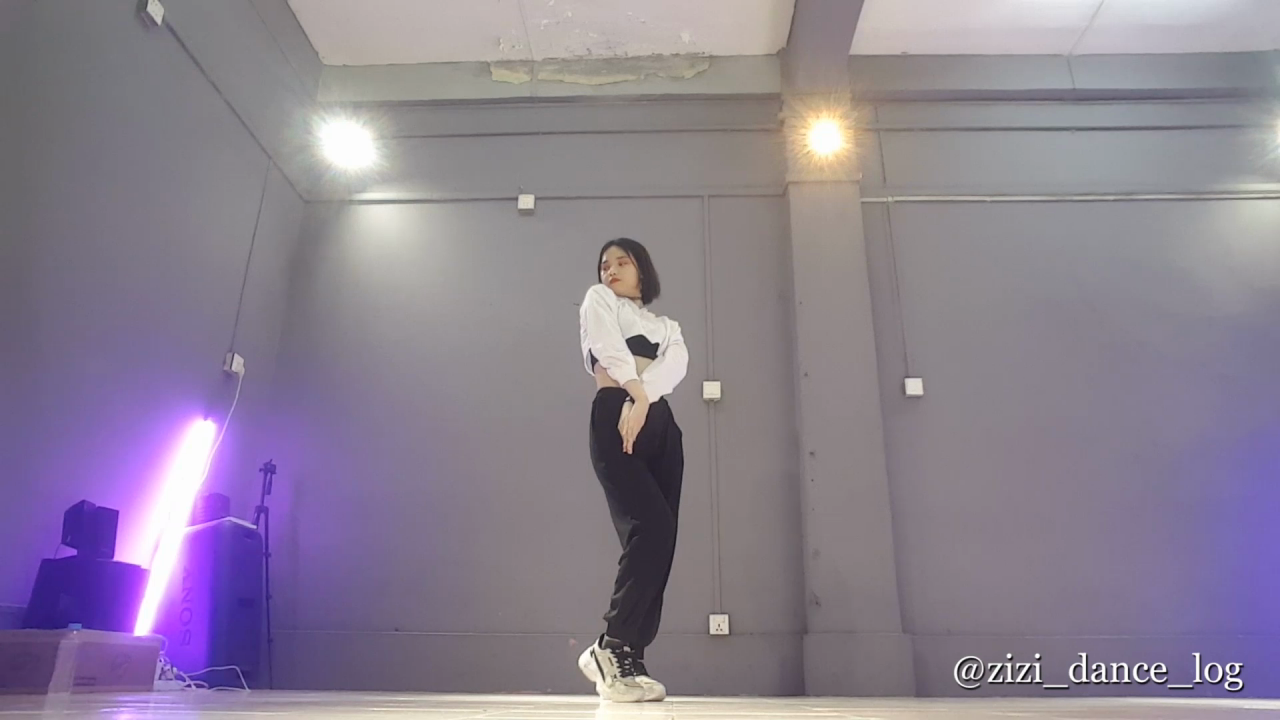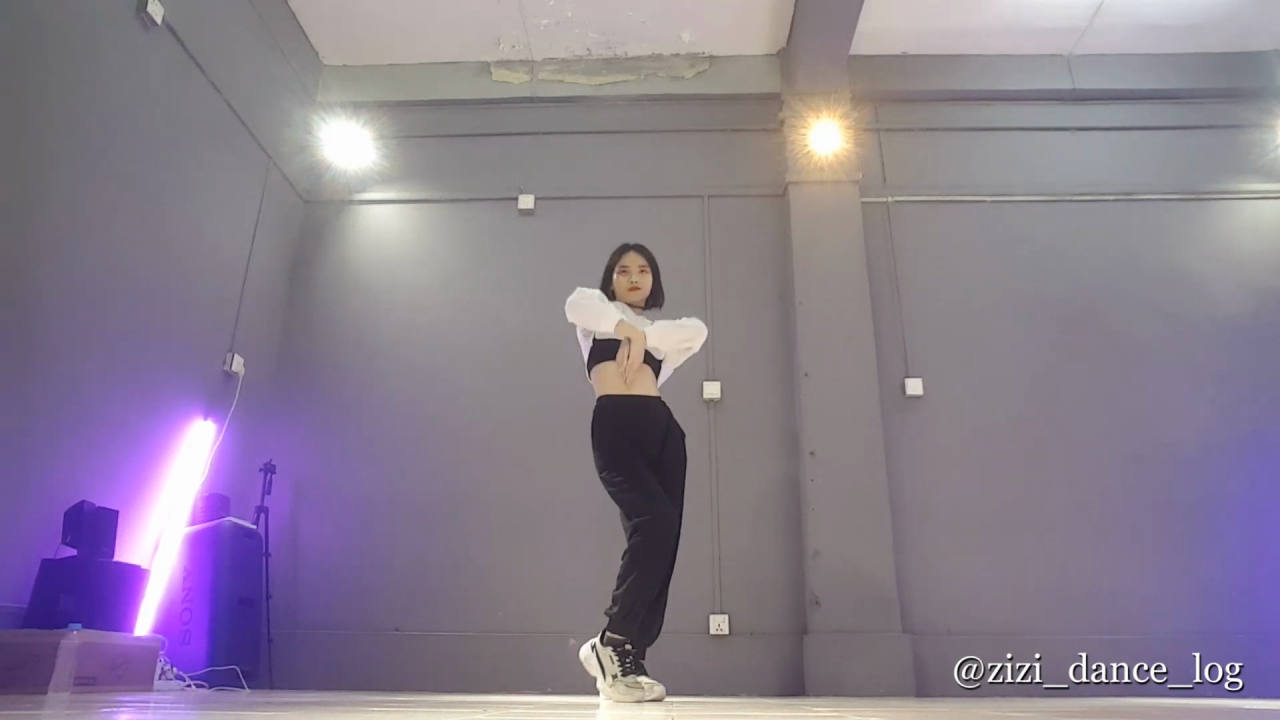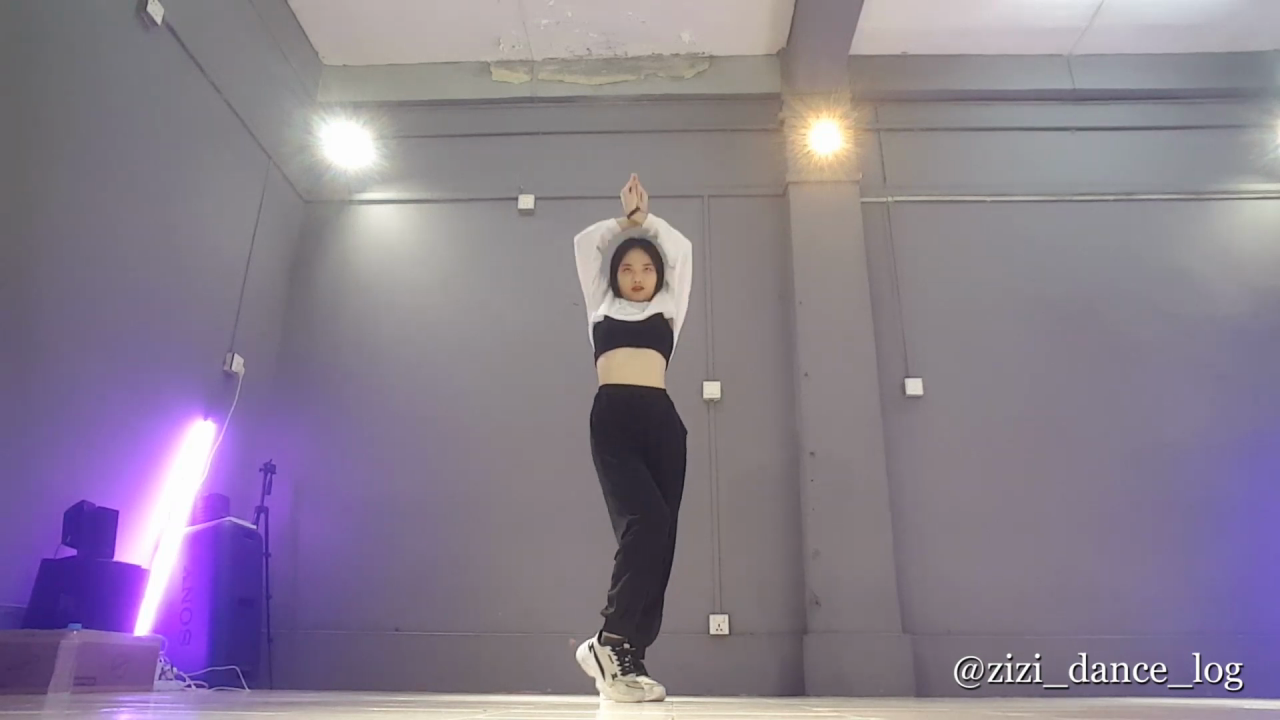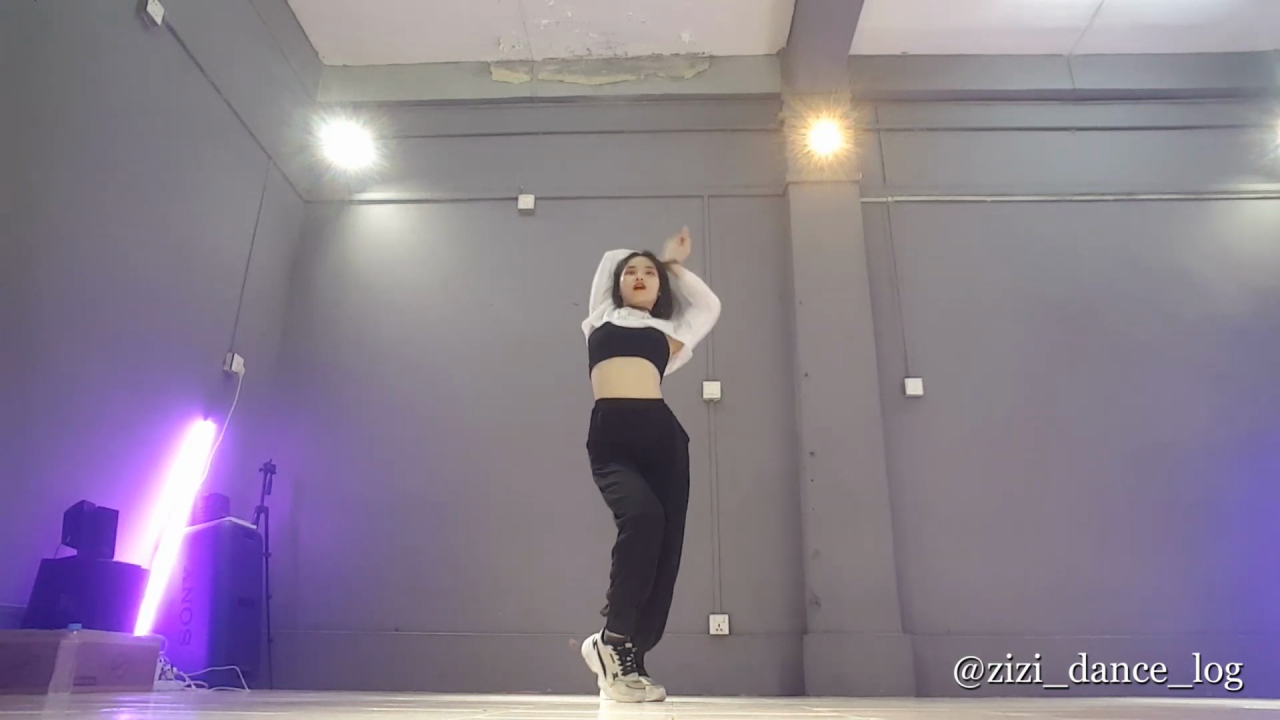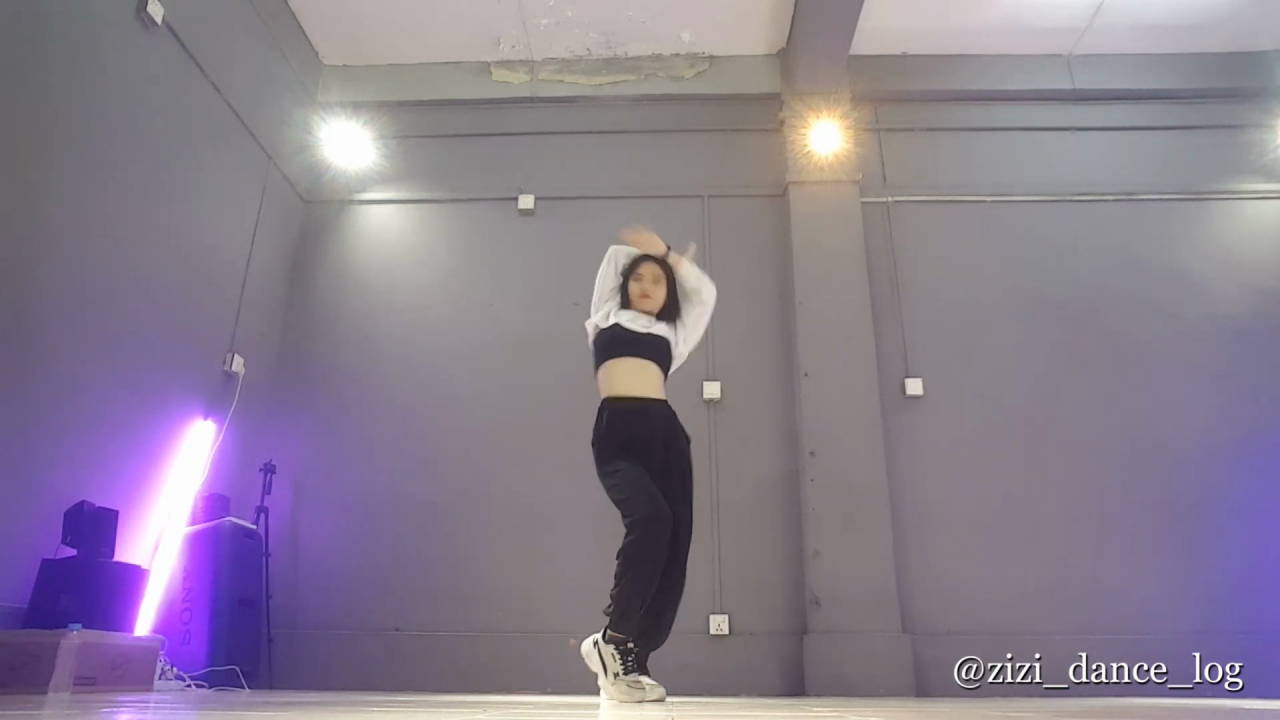
dt=1s
person 1, frame 1
left shoulder: (665, 325)
right shoulder: (599, 301)
left elbow: (675, 364)
right elbow: (608, 346)
left wrist: (641, 400)
right wrist: (635, 389)
left hip: (660, 424)
right hip: (615, 417)
left knee: (660, 537)
right knee: (651, 527)
left ankle: (628, 658)
right ankle: (611, 646)
person 1, frame 2
left shoulder: (663, 330)
right shoulder: (600, 312)
left elbow: (696, 330)
right elbow: (577, 303)
left wrist: (644, 333)
right wrist: (626, 325)
left hip: (660, 427)
right hip: (614, 426)
left knee: (664, 536)
right knee: (653, 524)
left ankle: (629, 659)
right ankle: (611, 642)
person 1, frame 3
left shoulder: (669, 308)
right shoulder: (601, 305)
left elbow: (682, 249)
right elbow: (584, 243)
left wrist: (644, 216)
right wrist: (626, 219)
left hip: (661, 419)
right hip: (612, 419)
left knee: (659, 533)
right knee: (644, 522)
left ankle: (627, 655)
right ankle: (611, 642)
person 1, frame 4
left shoulder: (667, 331)
right shoulder: (602, 315)
left elbow: (709, 303)
right elbow: (607, 258)
left wrist: (672, 265)
right wrist: (648, 258)
left hip: (662, 435)
right hip: (611, 436)
left knee: (667, 542)
right knee: (642, 519)
left ankle: (630, 657)
right ankle: (613, 640)
person 1, frame 5
left shoulder: (670, 331)
right shoulder: (607, 315)
left elbow: (702, 288)
right elbow: (615, 256)
left wrist: (667, 254)
right wrist: (645, 254)
left hip: (665, 435)
right hip: (618, 437)
left knee: (674, 545)
right knee: (650, 521)
left ankle: (632, 658)
right ankle: (614, 641)
